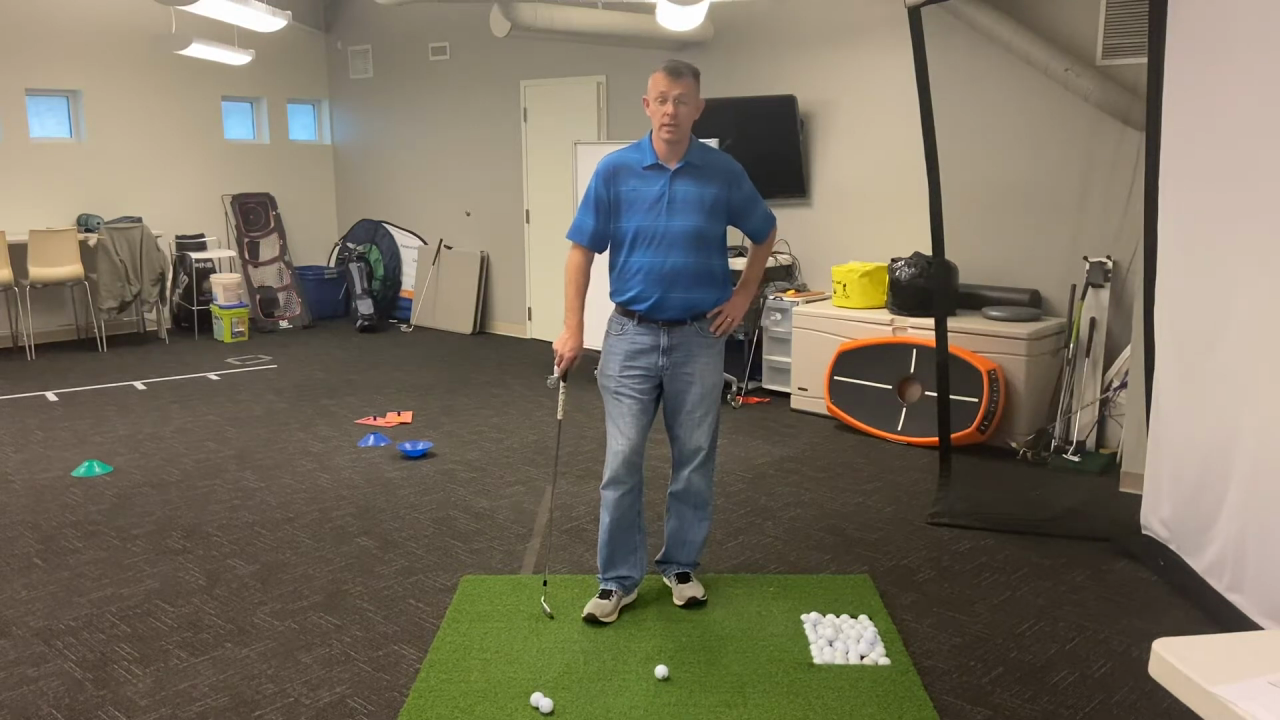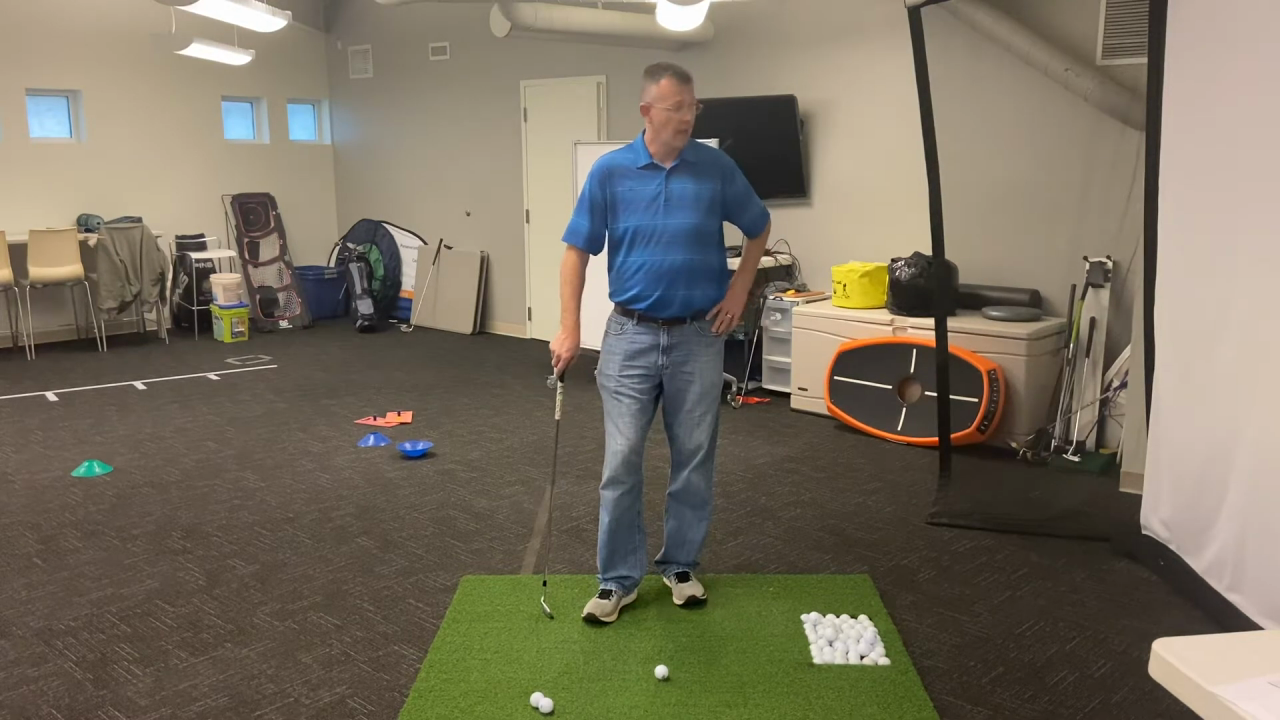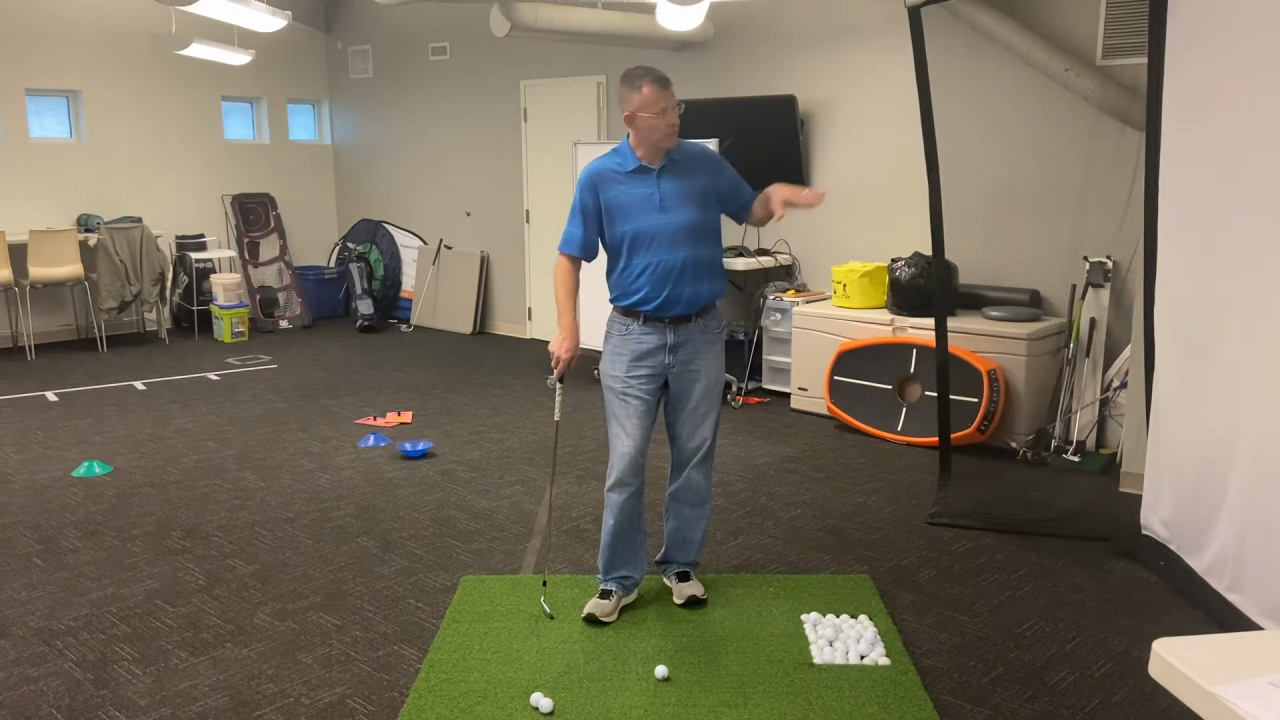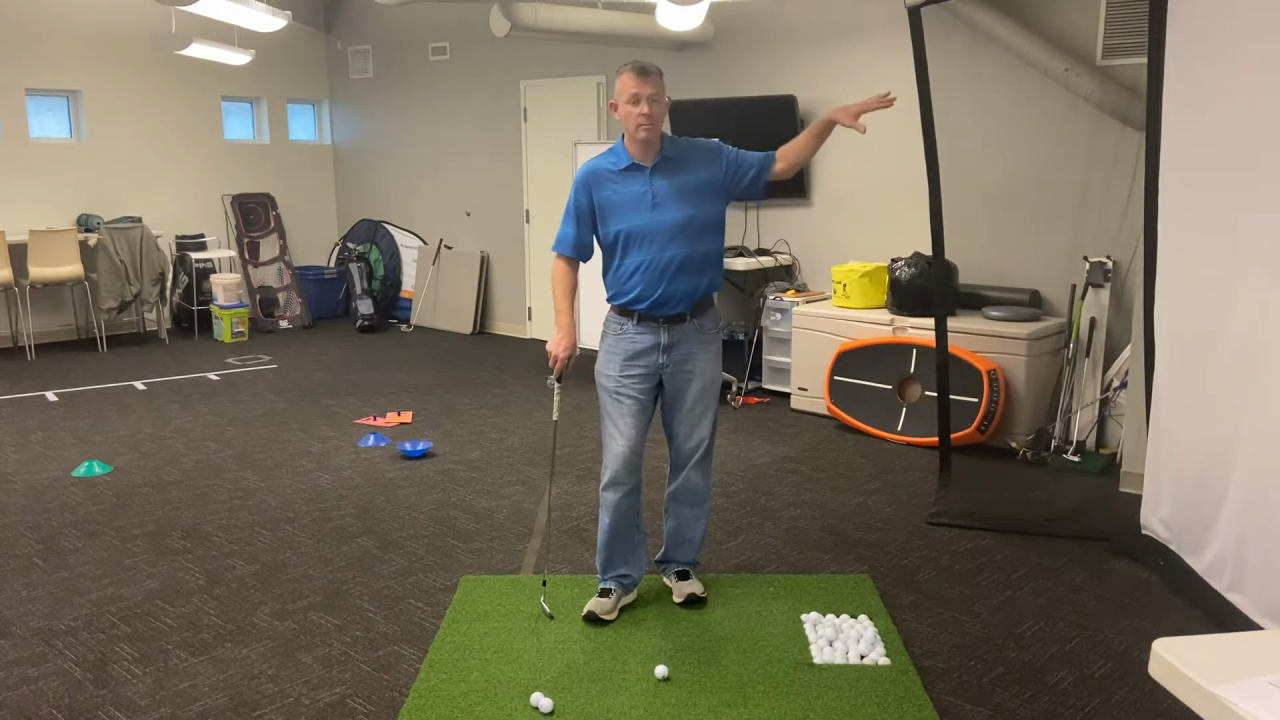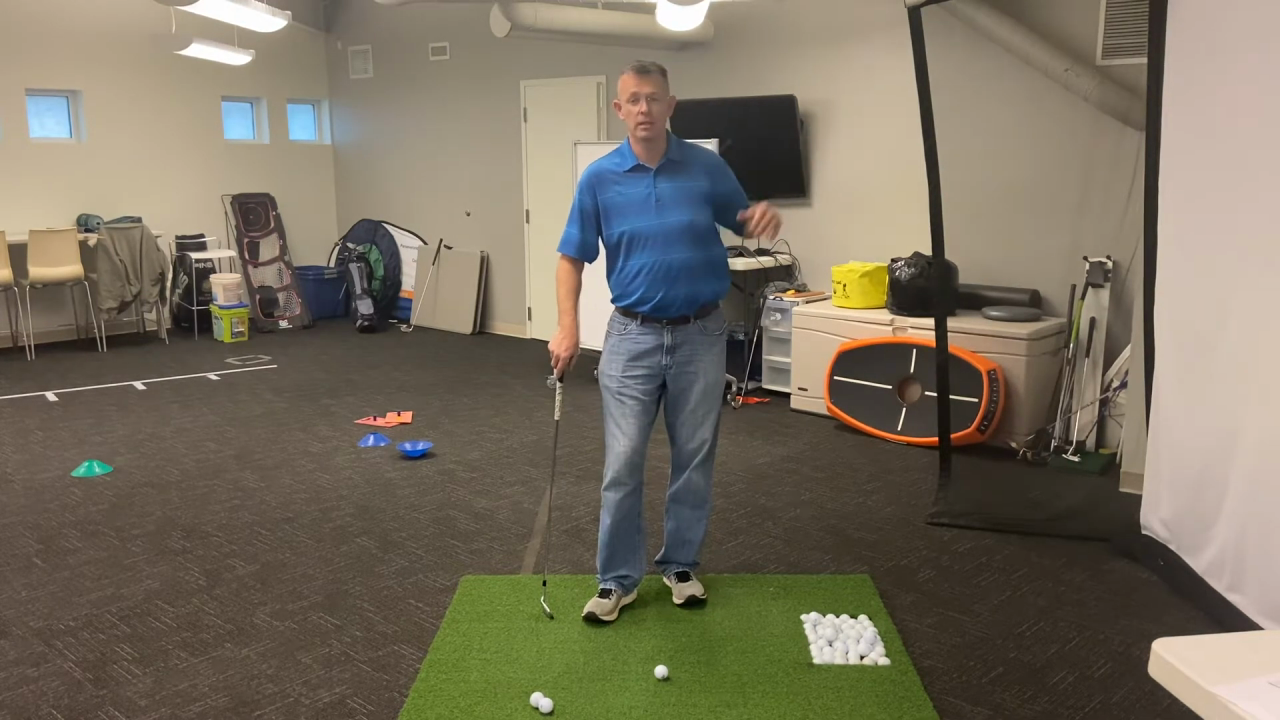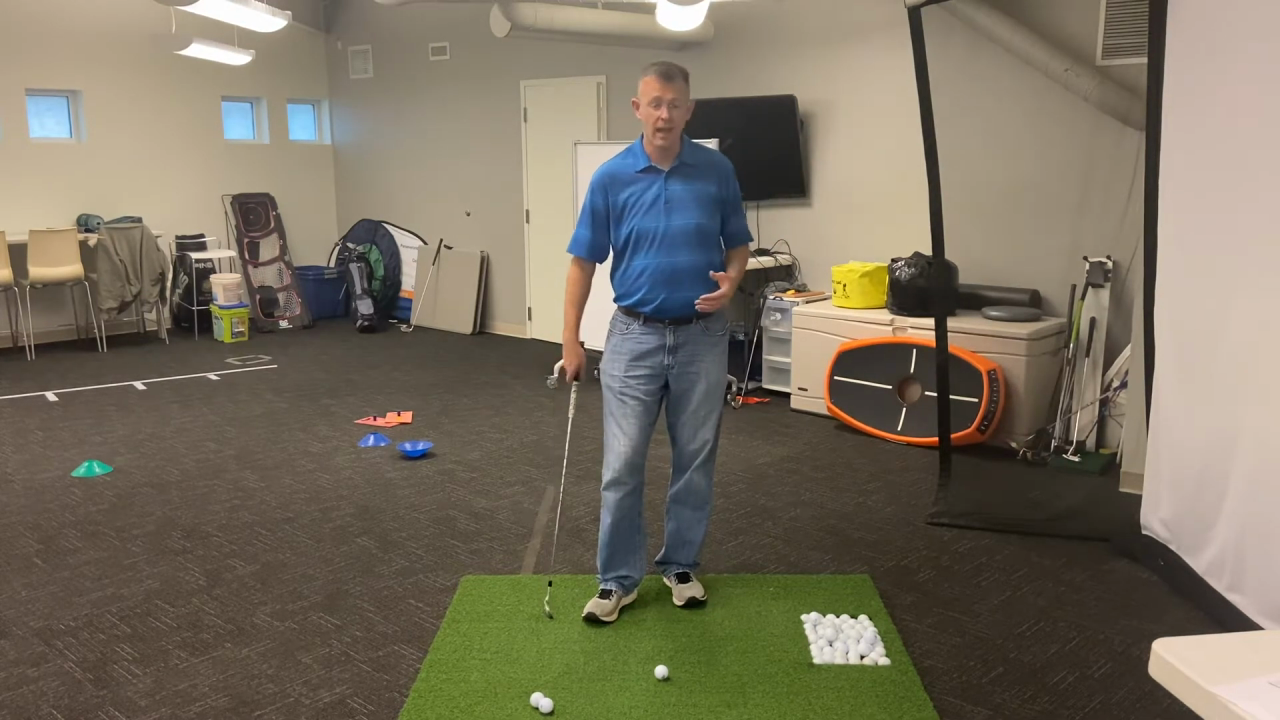
dt=0.5s
person 1, frame 1
left shoulder: (724, 172)
right shoulder: (615, 170)
left elbow: (765, 233)
right elbow: (582, 250)
left wrist: (744, 295)
right wrist: (572, 328)
left hip: (699, 337)
right hip: (631, 335)
left knee: (694, 461)
right knee: (622, 461)
left ankle: (680, 565)
right ankle: (618, 578)
person 1, frame 2
left shoulder: (718, 168)
right shoulder: (609, 171)
left elbow: (759, 226)
right elbow: (578, 250)
left wrist: (739, 287)
right wrist: (569, 328)
left hip: (698, 335)
right hip: (631, 334)
left knee: (694, 459)
right knee: (622, 461)
left ankle: (680, 564)
right ankle: (618, 578)
person 1, frame 3
left shoulder: (706, 165)
right shoulder: (599, 178)
left elbow: (751, 210)
right elbow: (570, 257)
left wrist: (776, 193)
right wrist: (567, 331)
left hip: (702, 331)
right hip: (634, 334)
left knee: (694, 458)
right knee: (626, 461)
left ankle: (680, 564)
right ankle: (619, 580)
person 1, frame 4
left shoulder: (708, 160)
right shoulder: (593, 177)
left elbow: (781, 164)
right elbow: (566, 257)
left wrist: (829, 119)
right wrist: (564, 328)
left hip: (696, 331)
right hip: (629, 334)
left knee: (692, 457)
right knee: (620, 462)
left ankle: (680, 563)
right ankle: (617, 577)
person 1, frame 5
left shoulder: (707, 167)
right shoulder: (599, 177)
left elbow: (738, 222)
right elbow: (573, 257)
left wrist: (760, 219)
right wrist: (566, 328)
left hip: (701, 333)
right hip: (633, 335)
left knee: (694, 459)
right knee: (622, 463)
left ankle: (680, 565)
right ankle: (617, 578)
person 1, frame 6
left shoulder: (718, 170)
right shoulder: (610, 177)
left elbow: (738, 243)
right elbow: (583, 261)
left wrist: (731, 281)
right wrist: (571, 340)
left hip: (702, 335)
right hip: (634, 335)
left knee: (695, 460)
right knee: (621, 464)
left ankle: (680, 565)
right ankle: (617, 578)
